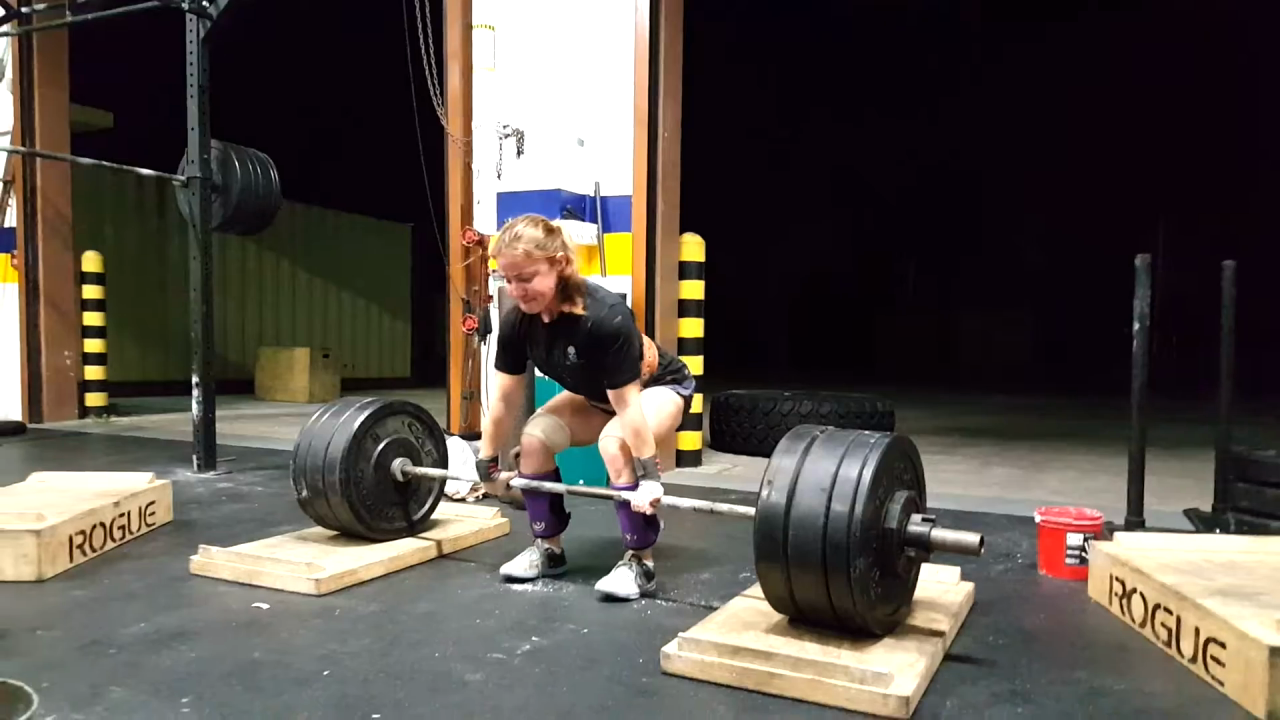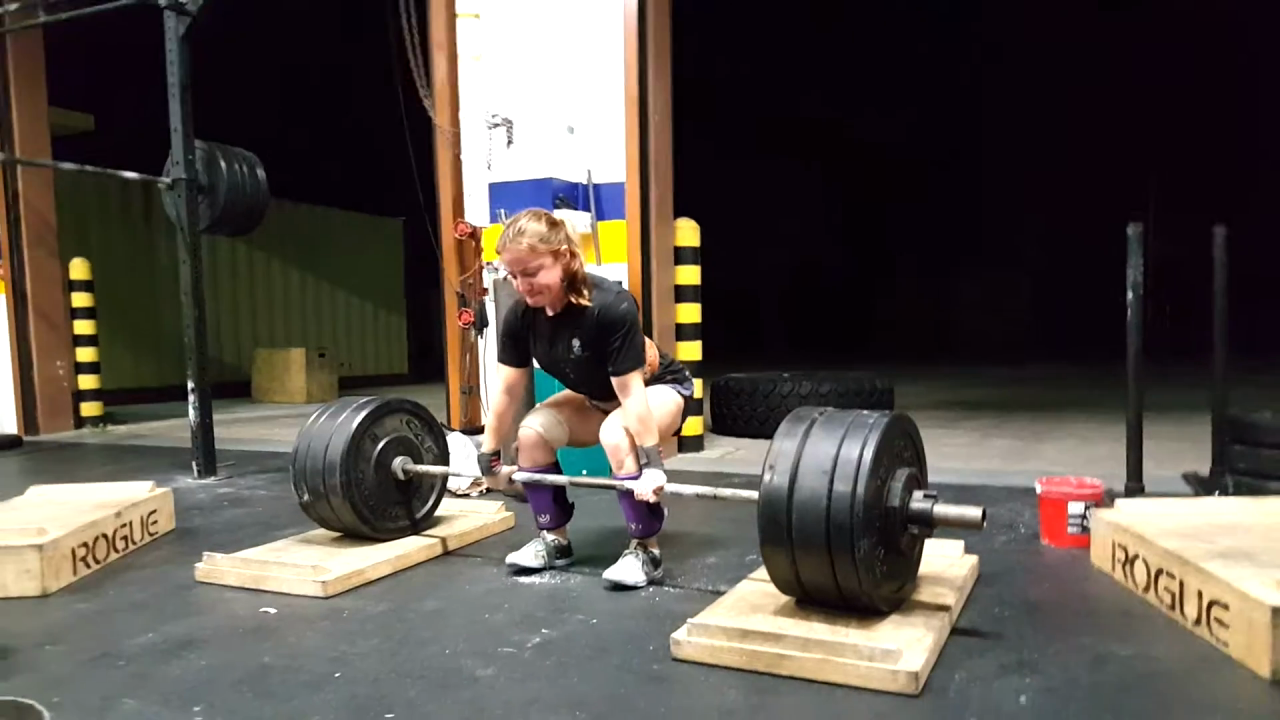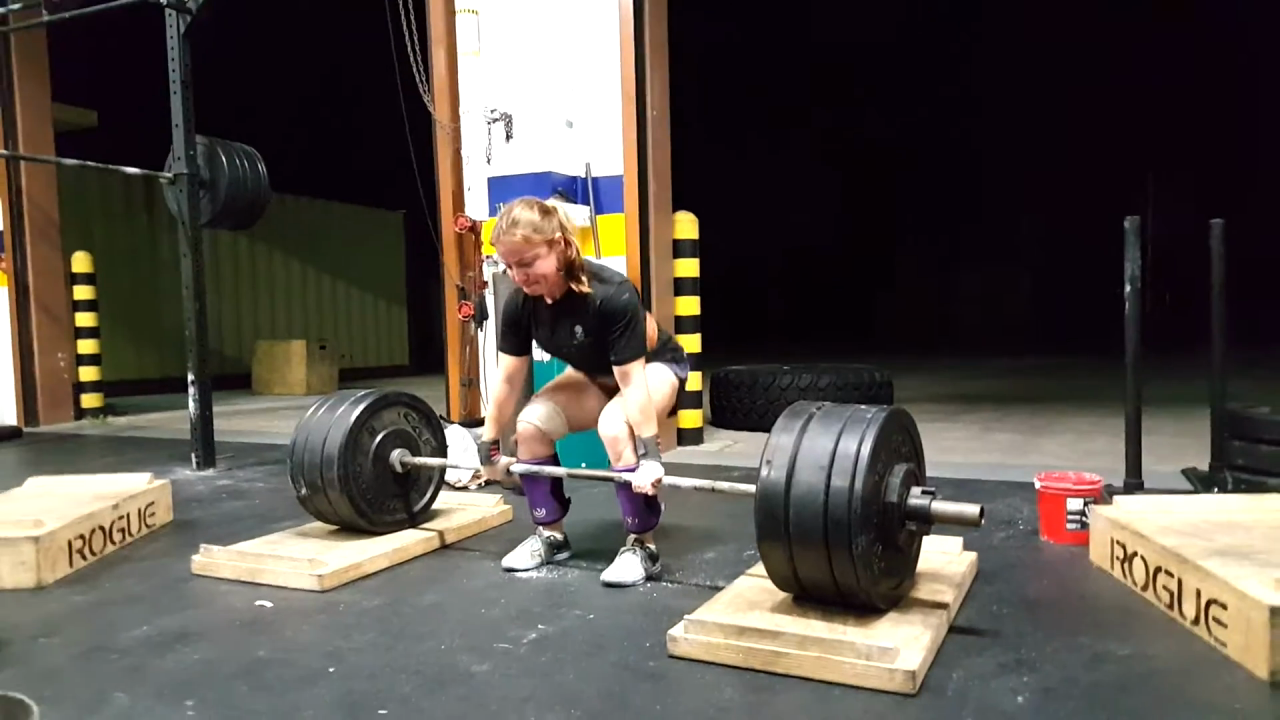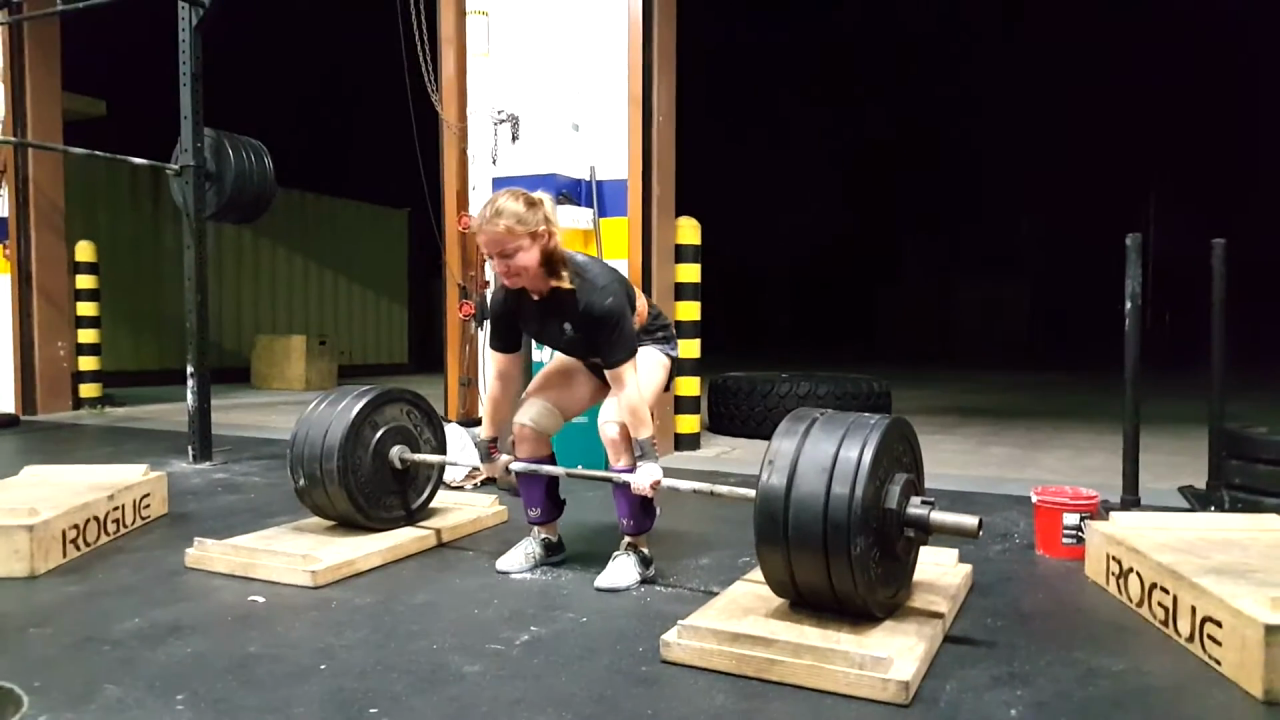
dt=0.2s
person 1, frame 1
left shoulder: (605, 317)
right shoulder: (516, 323)
left elbow: (627, 404)
right elbow: (505, 399)
left wrist: (649, 477)
right wrist: (487, 462)
left hip: (658, 386)
right hip: (595, 394)
left knee: (616, 443)
right knee: (535, 437)
left ankle: (639, 561)
right ankle: (548, 547)
person 1, frame 2
left shoulder: (611, 307)
right shoulder: (520, 317)
left elbow: (632, 393)
right elbow: (507, 391)
left wrist: (651, 466)
right wrist: (489, 457)
left hip: (659, 387)
right hip: (595, 398)
left knee: (617, 437)
right knee: (532, 432)
left ankle: (645, 550)
right ankle: (553, 539)
person 1, frame 3
left shoulder: (611, 295)
right shoulder: (520, 304)
left elbow: (632, 382)
right elbow: (508, 379)
left wrist: (650, 456)
right wrist: (489, 446)
left hip: (654, 367)
right hip: (594, 379)
left knee: (615, 427)
right knee: (531, 423)
left ankle: (642, 545)
right ankle: (550, 534)
person 1, frame 4
left shoulder: (597, 291)
right shoulder: (507, 298)
left elbow: (624, 384)
right elbow: (503, 377)
left wrist: (647, 458)
right wrist: (487, 444)
left hip: (645, 344)
right hip: (586, 356)
left knee: (614, 426)
right knee: (527, 422)
left ankle: (635, 549)
right ankle: (545, 536)
